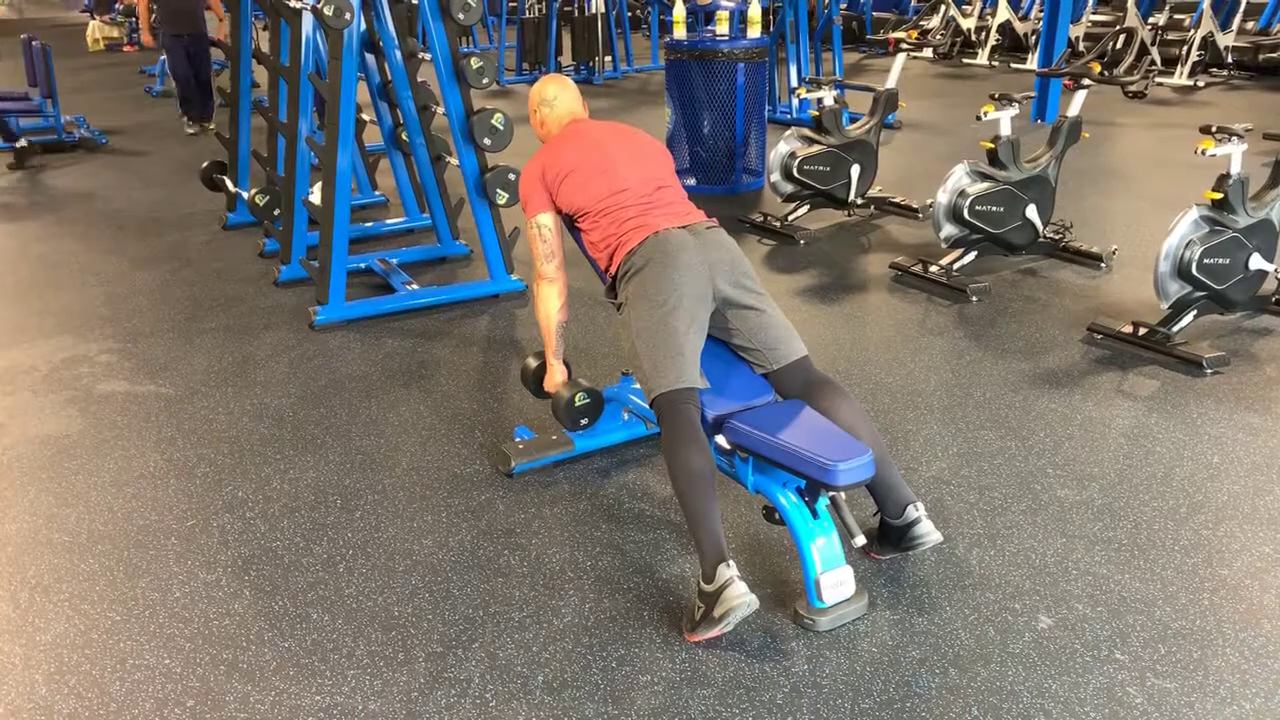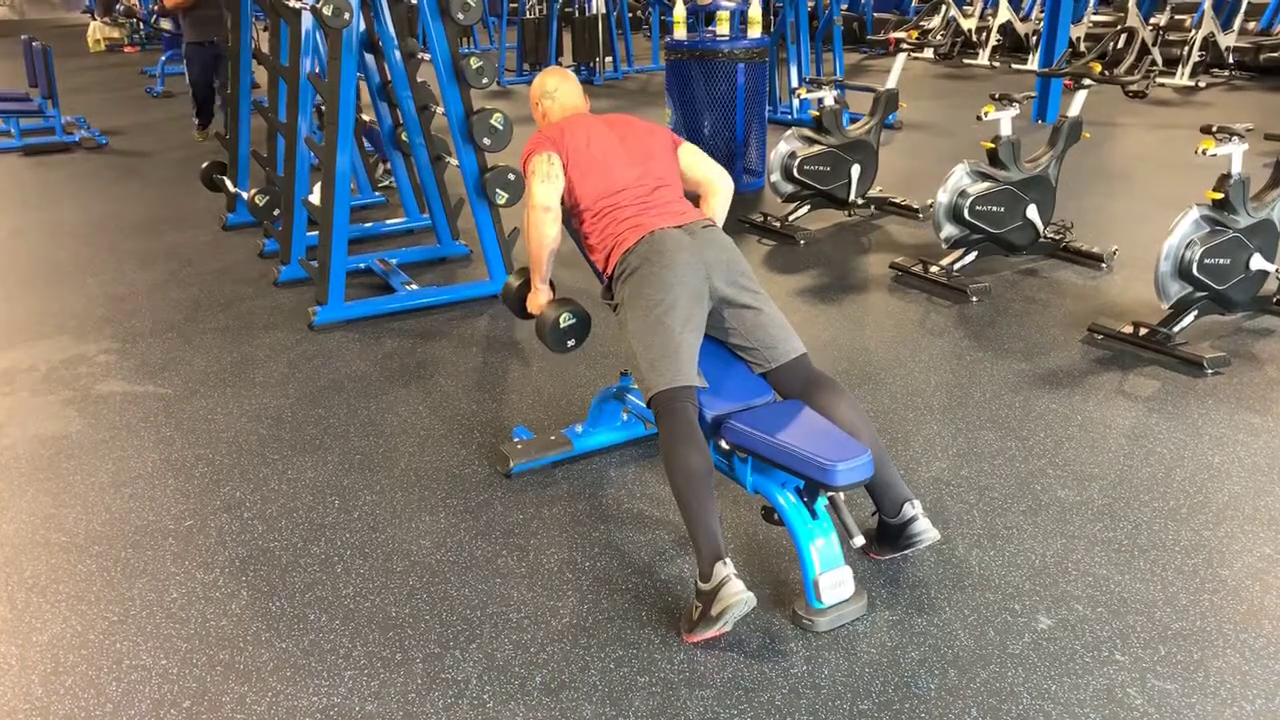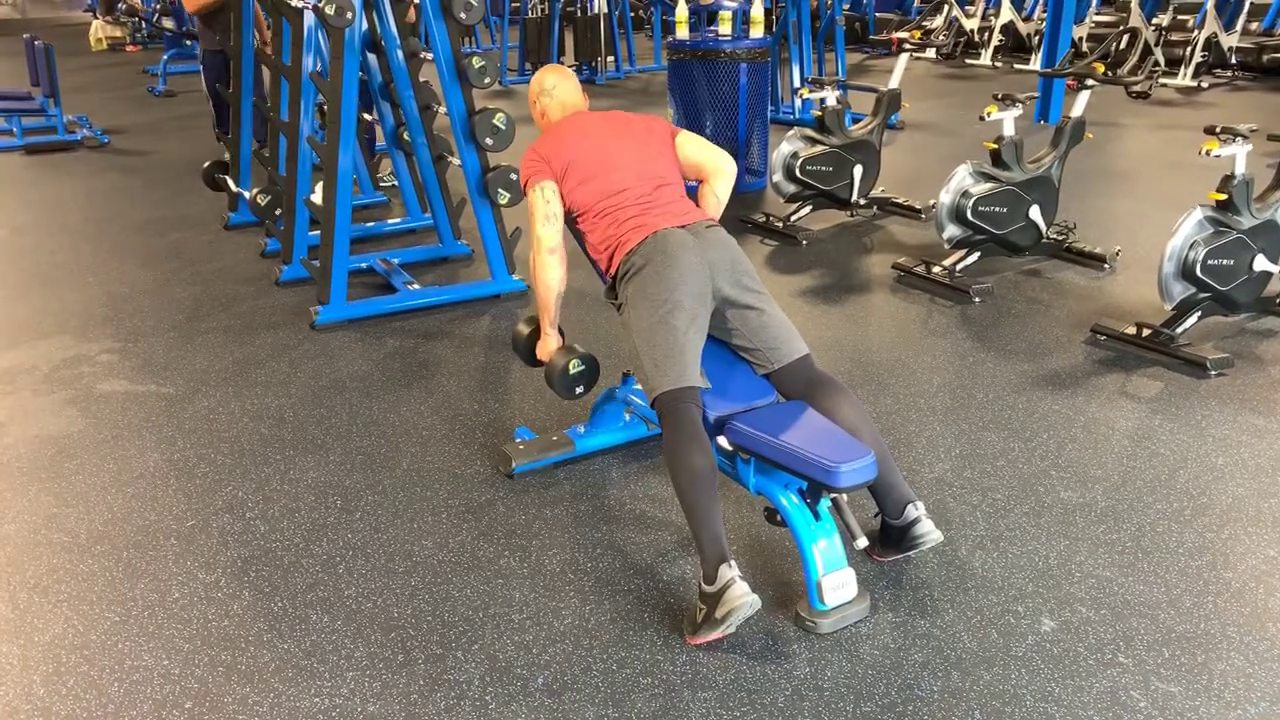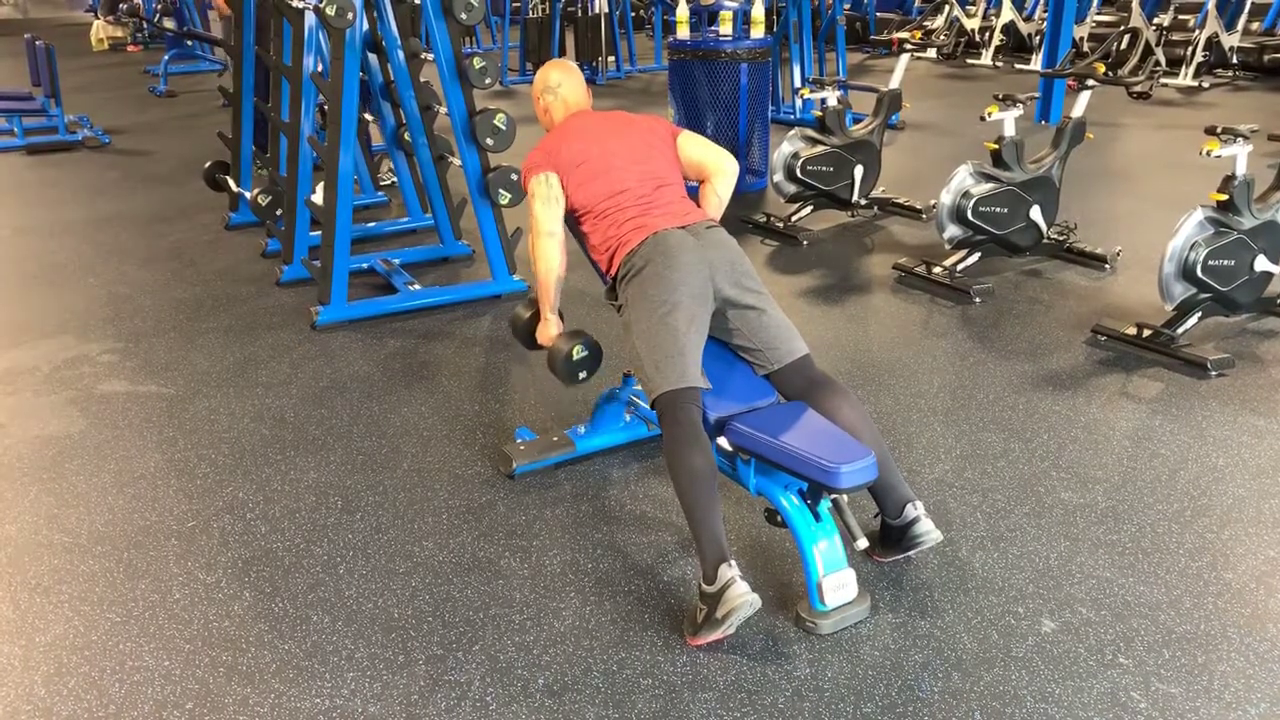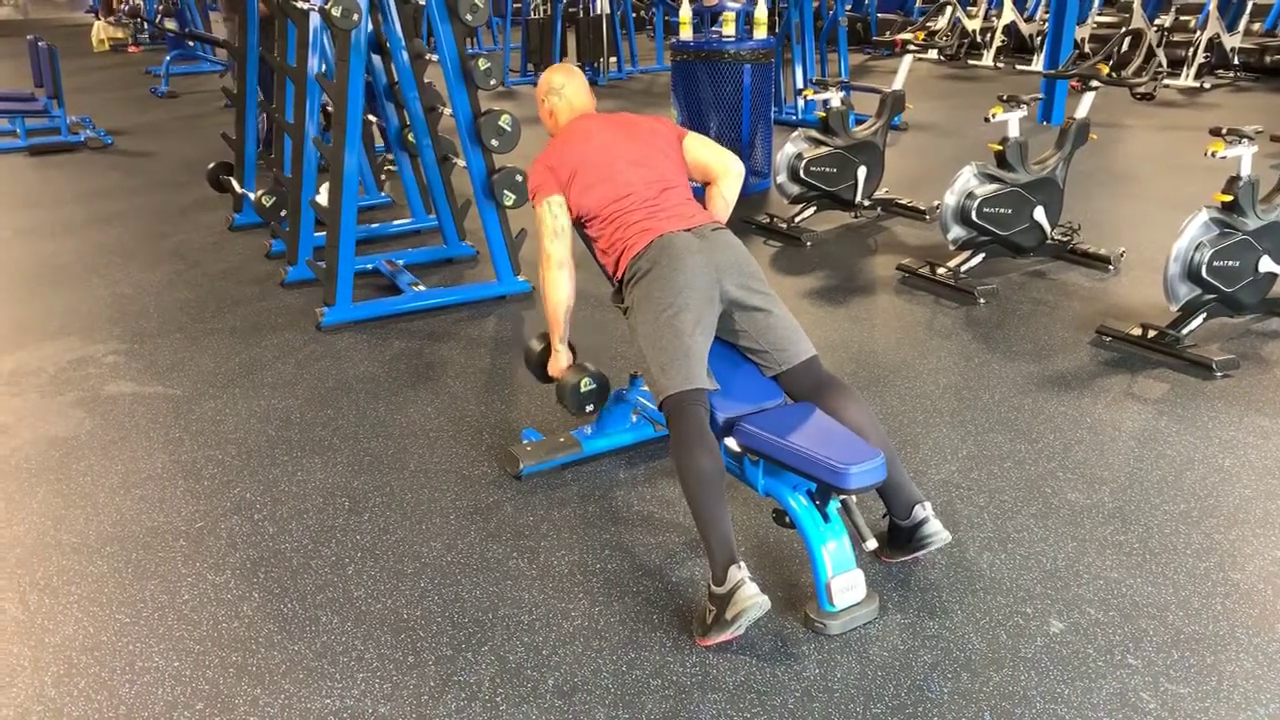
dt=1s
person 1, frame 1
left shoulder: (539, 168)
right shoulder: (641, 137)
left elbow: (550, 277)
left wrist: (555, 361)
left hip: (652, 261)
right hip: (714, 241)
left knee: (677, 408)
right knee: (803, 377)
left ankle: (719, 576)
right ankle: (902, 511)
person 1, frame 2
left shoulder: (547, 140)
right shoulder: (643, 127)
left elbow: (544, 206)
right elbow: (719, 184)
left wrist: (539, 286)
left hip: (648, 261)
right hip: (711, 242)
left knee: (674, 406)
right knee: (801, 376)
left ankle: (717, 577)
right ankle: (900, 510)
person 1, frame 3
left shoulder: (542, 152)
right shoulder: (644, 123)
left elbow: (549, 247)
right elbow: (721, 167)
left wrist: (549, 330)
left hip: (650, 261)
right hip: (714, 242)
left knee: (679, 407)
right knee: (805, 377)
left ankle: (720, 578)
right ankle: (903, 512)
person 1, frame 4
left shoulder: (546, 153)
right shoulder: (649, 123)
left elbow: (548, 233)
right elbow: (723, 168)
left wrist: (549, 315)
left hip: (651, 263)
right hip: (715, 243)
left knee: (679, 408)
right knee: (804, 377)
left ankle: (720, 578)
right ankle: (903, 512)
person 1, frame 5
left shoulder: (549, 162)
right shoulder: (653, 124)
left elbow: (557, 261)
right elbow: (728, 170)
left wrist: (559, 347)
left hip: (656, 265)
right hip: (721, 245)
left knee: (687, 410)
right knee: (811, 377)
left ankle: (730, 580)
right ankle: (911, 513)
